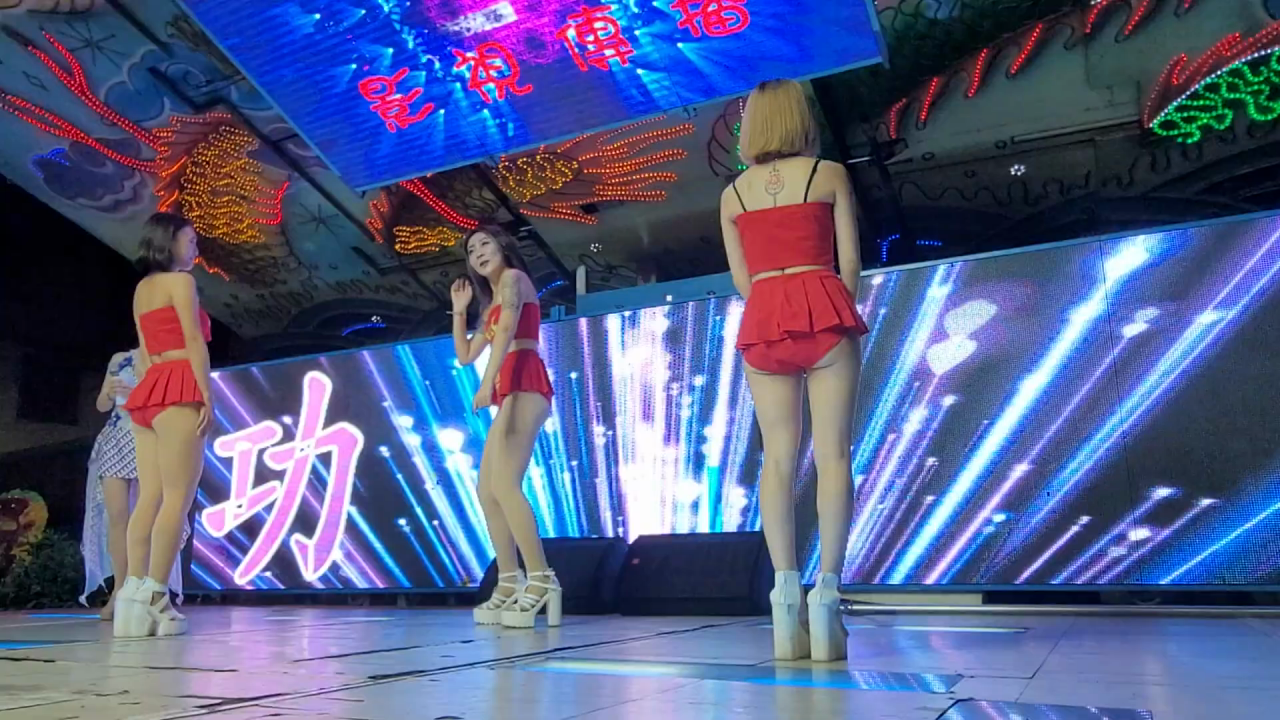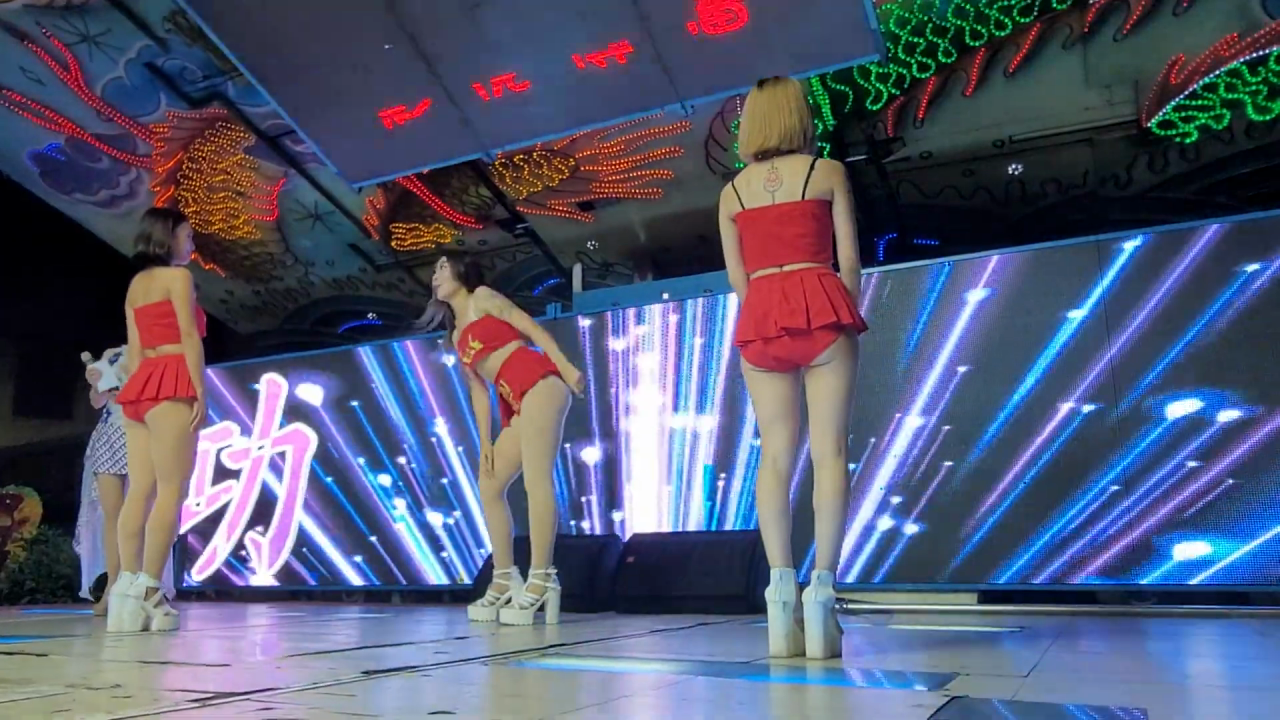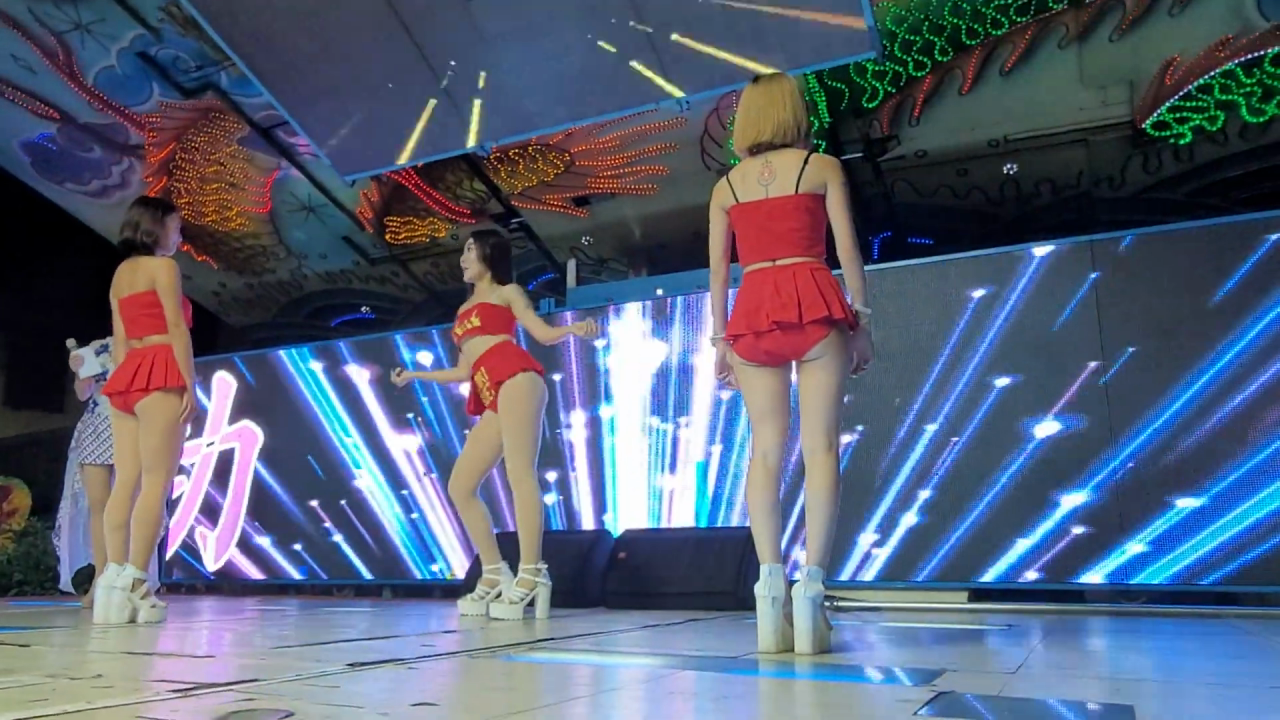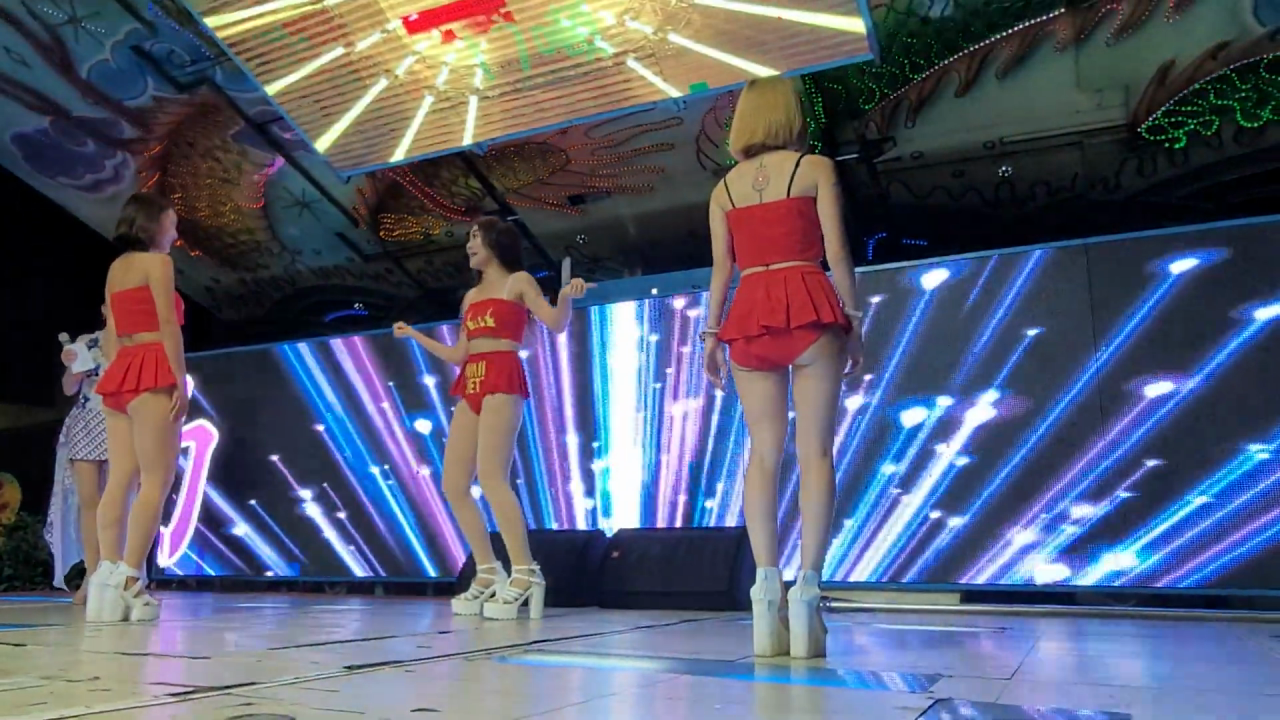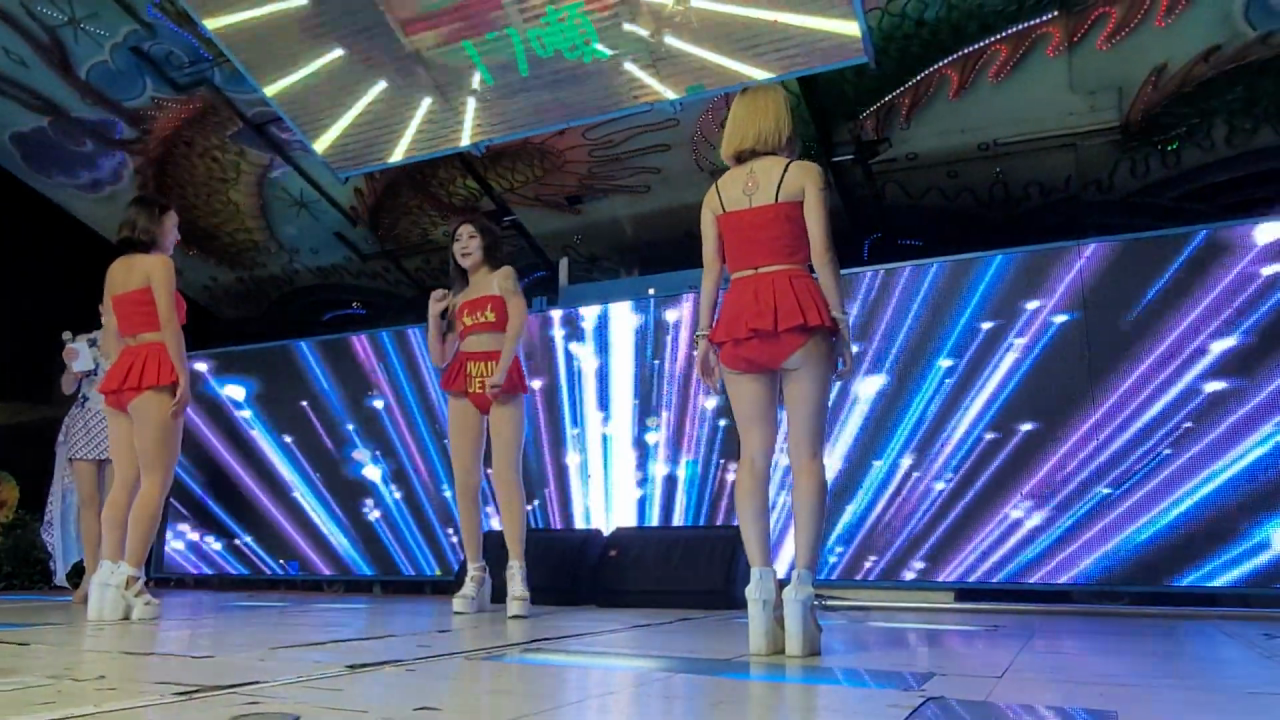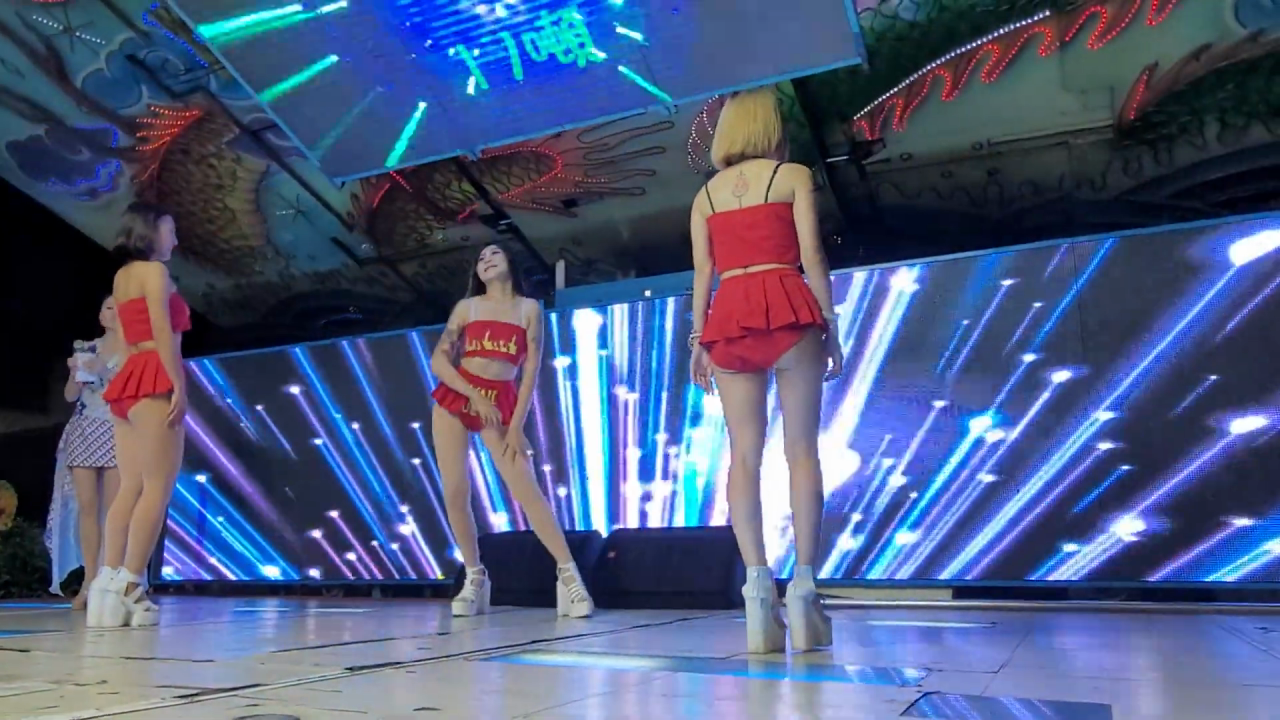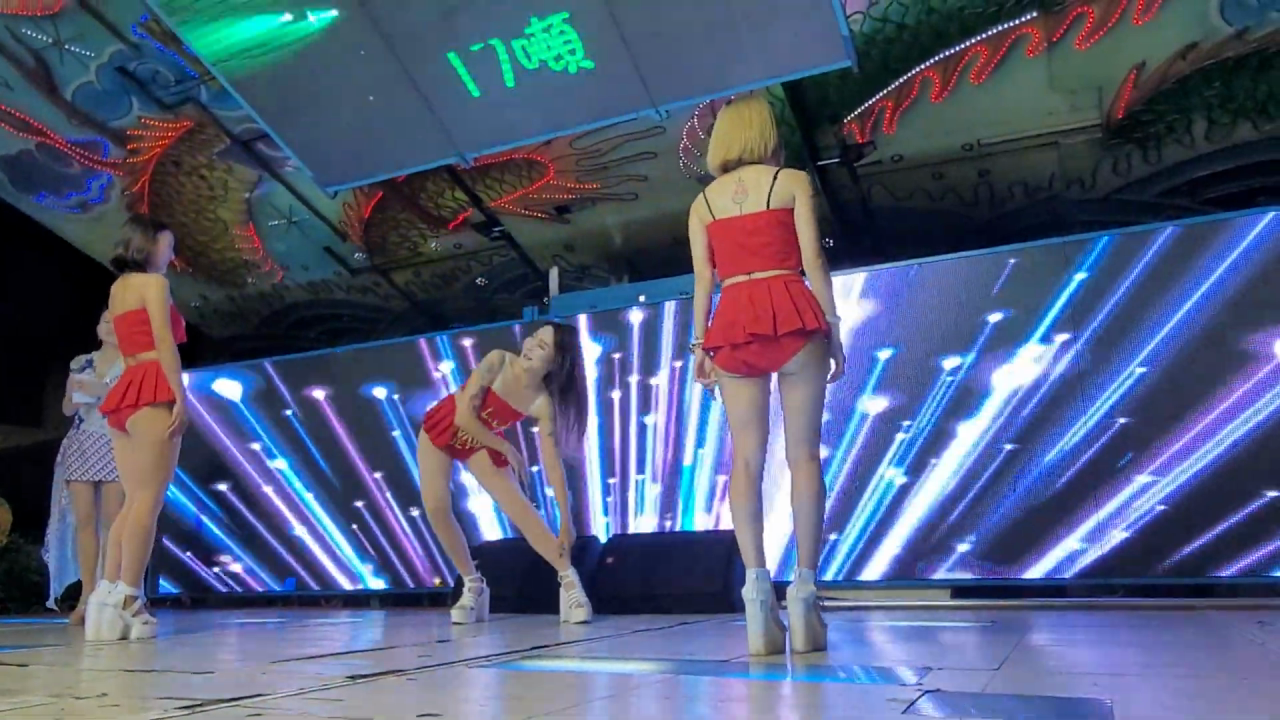
dt=0.5s
person 1, frame 1
left shoulder: (732, 193)
right shoulder: (829, 174)
left elbow: (741, 277)
right elbow: (849, 259)
left hip: (762, 321)
right hip: (823, 313)
left knee: (778, 458)
right knee: (832, 453)
left ankle: (786, 594)
right ankle: (826, 590)
person 1, frame 2
left shoulder: (732, 191)
right shoulder: (827, 172)
left elbow: (736, 275)
right elbow: (849, 259)
right wrist: (848, 322)
left hip: (761, 319)
right hip: (820, 309)
left knee: (775, 455)
right knee: (830, 451)
left ankle: (782, 591)
right ankle: (822, 588)
person 1, frame 3
left shoulder: (725, 185)
right shoulder: (822, 166)
left elbow: (717, 268)
right elbow: (848, 250)
left wrist: (721, 337)
right wrist: (861, 320)
left hip: (752, 312)
right hip: (812, 305)
left knee: (765, 450)
right knee: (819, 447)
left ankle: (770, 586)
right ankle: (811, 584)
person 1, frame 4
left shoulder: (724, 186)
right shoulder: (817, 168)
left elbow: (721, 267)
right elbow: (837, 252)
left wrist: (711, 334)
right wrist: (852, 319)
left hip: (749, 316)
right hip: (808, 310)
left knee: (763, 454)
right knee: (814, 452)
left ankle: (767, 592)
right ankle: (806, 589)
person 1, frame 5
left shoulder: (716, 191)
right shoulder: (805, 174)
left elbow: (711, 271)
right elbow: (822, 255)
left wrist: (704, 337)
right wrist: (841, 323)
left hip: (739, 319)
right hip: (796, 311)
left knee: (753, 456)
right knee: (805, 454)
left ankle: (762, 589)
right ankle: (800, 587)
person 1, frame 6
left shoulder: (705, 194)
right shoulder: (794, 176)
left elbow: (702, 272)
right elbow: (811, 256)
left wrist: (698, 339)
right wrist: (829, 325)
left hip: (729, 319)
right hip: (786, 312)
left knee: (744, 455)
right knee: (801, 450)
left ankle: (758, 591)
right ankle: (802, 583)
person 1, frame 7
left shoulder: (704, 201)
right shoulder: (793, 181)
left elbow: (703, 279)
right elbow: (813, 261)
left wrist: (700, 343)
right wrist: (833, 329)
left hip: (733, 325)
right hip: (790, 316)
left knee: (747, 459)
right knee: (802, 455)
left ankle: (757, 588)
right ankle: (803, 589)
person 2, frame 1
left shoulder: (142, 288)
right shoulder: (180, 280)
left elbow: (145, 352)
right elbow: (194, 340)
left wrist: (146, 395)
right wrist: (207, 395)
left hip: (148, 393)
right hip: (178, 390)
left knee: (150, 497)
right knee: (177, 497)
left ankle: (135, 593)
right ankle: (152, 597)
person 2, frame 2
left shoulder: (136, 284)
right shoulder: (177, 276)
left elbow: (134, 347)
right elbow: (189, 336)
left wrist: (139, 389)
right wrist: (200, 392)
left hip: (141, 388)
right hip: (171, 384)
left knee: (140, 491)
right knee: (171, 491)
left ankle: (128, 587)
right ankle: (147, 592)
person 2, frame 3
left shoulder: (121, 272)
right shoulder: (163, 266)
left elbow: (119, 337)
right elbow: (177, 327)
left wrist: (126, 379)
right wrist: (190, 383)
left hip: (126, 378)
right hip: (160, 375)
left knee: (126, 482)
right knee: (156, 482)
left ankle: (116, 578)
right ankle: (134, 584)
person 2, frame 4
left shoulder: (116, 267)
right shoulder: (157, 261)
left elbow: (112, 332)
right elbow: (168, 325)
left wrist: (118, 373)
right wrist: (180, 380)
left hip: (119, 376)
right hip: (151, 373)
left knee: (120, 480)
right knee: (156, 481)
left ankle: (108, 578)
right ankle: (127, 581)
person 2, frame 5
left shoulder: (115, 269)
right shoulder: (158, 263)
left elbow: (112, 330)
right elbow: (170, 323)
left wrist: (121, 369)
right wrist: (184, 377)
left hip: (121, 376)
right hip: (154, 373)
left knee: (126, 482)
right knee: (155, 481)
left ankle: (111, 576)
right ankle: (128, 581)
person 2, frame 6
left shoulder: (123, 275)
right shoulder: (154, 270)
right elbow: (162, 331)
right wrist: (179, 385)
left hip: (129, 382)
right hip: (154, 380)
left knee: (131, 487)
right knee: (158, 487)
left ankle: (109, 584)
right ankle: (128, 588)
person 2, frame 7
left shoulder: (119, 286)
right shoulder: (154, 282)
right elbow: (164, 342)
right wrist: (180, 396)
left hip: (125, 393)
right hip: (152, 392)
left knee: (134, 501)
right knee: (148, 500)
left ankle: (108, 596)
right ankle: (126, 602)
person 3, frame 1
left shoulder: (514, 277)
right shoulder: (492, 301)
left elbow: (507, 330)
right elbow: (465, 356)
left wrist: (486, 381)
right wrist: (460, 310)
left hip: (526, 388)
right hip: (511, 397)
left knee: (504, 485)
right knee: (486, 491)
left ankle: (541, 581)
right ankle: (510, 583)
person 3, frame 2
left shoulder: (483, 298)
right shoulder: (457, 336)
left elbow: (533, 329)
right elbow: (480, 391)
left wrist: (564, 364)
right wrist: (485, 444)
left hip: (540, 385)
right hip: (521, 405)
left knee: (536, 479)
right knee: (489, 487)
left ankle: (541, 580)
right ankle: (505, 581)
person 3, frame 3
left shoulder: (508, 293)
right shoulder: (465, 308)
left elbow: (543, 334)
left wrist: (571, 329)
right wrist: (418, 375)
left hip: (516, 378)
right hip: (489, 399)
left knee: (520, 472)
right knee: (460, 487)
left ankle: (531, 575)
right ankle: (495, 575)
person 3, frame 4
left shoulder: (519, 281)
right shoulder: (471, 296)
left elbow: (555, 324)
left wrist: (566, 297)
right wrist: (414, 335)
left hip: (502, 383)
right hip: (470, 390)
left knee: (491, 477)
right knee: (453, 486)
left ankle: (524, 574)
right ankle: (489, 574)
person 3, frame 5
left shoulder: (504, 275)
right shoulder: (455, 298)
left elbow: (520, 318)
right elbow: (439, 358)
left wrist: (503, 367)
right wrist: (434, 314)
left hip: (504, 383)
right hip: (462, 385)
left knee: (505, 474)
right knee: (465, 481)
left ankle: (516, 574)
right ankle: (475, 573)
person 3, frame 6
left shoulder: (529, 308)
right shoulder: (466, 307)
left elbow: (531, 371)
right elbow: (438, 360)
left wrist: (517, 425)
right wrist: (473, 395)
left hip: (503, 405)
right hip: (455, 399)
left knee: (526, 489)
right knee: (455, 491)
left ankle: (568, 574)
right ankle: (475, 577)
person 3, frame 7
left shoulder: (543, 403)
right shoulder: (498, 361)
left elbow: (553, 463)
right elbow: (463, 415)
left wrist: (566, 523)
right wrist: (507, 449)
left hip: (481, 443)
right hip: (440, 429)
left knee: (520, 509)
right knee: (435, 506)
left ankle: (570, 582)
right ankle: (473, 586)
person 4, frame 1
right shoulder: (118, 359)
right elbow: (101, 405)
right wrist: (109, 392)
right hip: (115, 443)
right knee: (116, 516)
right ankle: (118, 590)
person 4, frame 2
right shoulder: (110, 356)
right elbow: (97, 402)
right wrist: (96, 384)
right hip: (108, 438)
right knee: (110, 512)
right ankle: (112, 585)
person 4, frame 3
right shoulder: (96, 348)
right elbow: (83, 394)
right wrist: (79, 371)
right hip: (96, 430)
right knee: (96, 503)
right ankle: (100, 577)
person 4, frame 4
right shoulder: (84, 342)
right elbow: (69, 388)
right wrist: (70, 366)
right hip: (85, 427)
right knee: (87, 500)
right ankle: (91, 574)
person 4, frame 5
right shoulder: (83, 341)
right elbow: (67, 387)
right wrist: (70, 365)
right hip: (84, 425)
right knee: (87, 499)
right ankle: (89, 574)
person 4, frame 6
right shoulder: (84, 349)
right elbow: (70, 395)
left wrist: (105, 372)
right wrist: (76, 372)
left hip: (117, 431)
right hip: (84, 432)
right knee: (86, 506)
right ankle: (89, 580)
person 4, frame 7
right shoulder: (81, 362)
right elbow: (67, 409)
left wrist: (101, 391)
right wrist: (72, 390)
left hip: (115, 445)
right hip: (81, 446)
left knee: (111, 520)
right knee: (83, 520)
right ankle: (86, 595)
